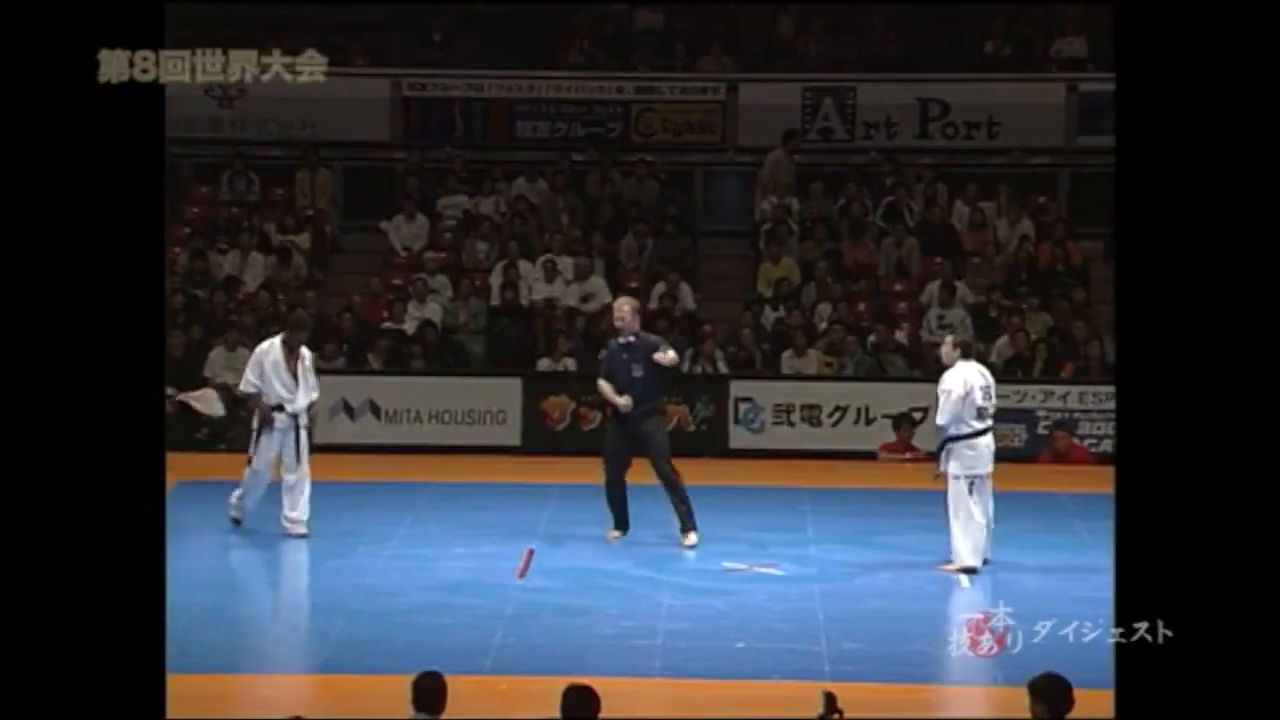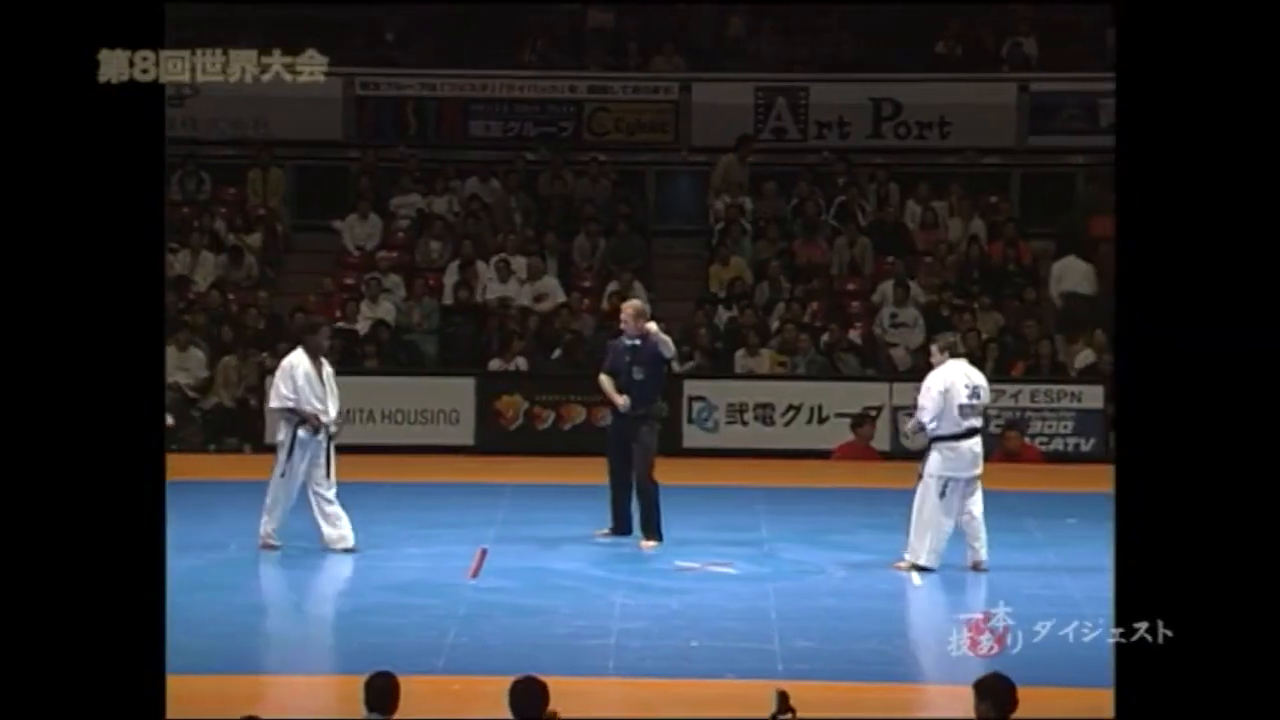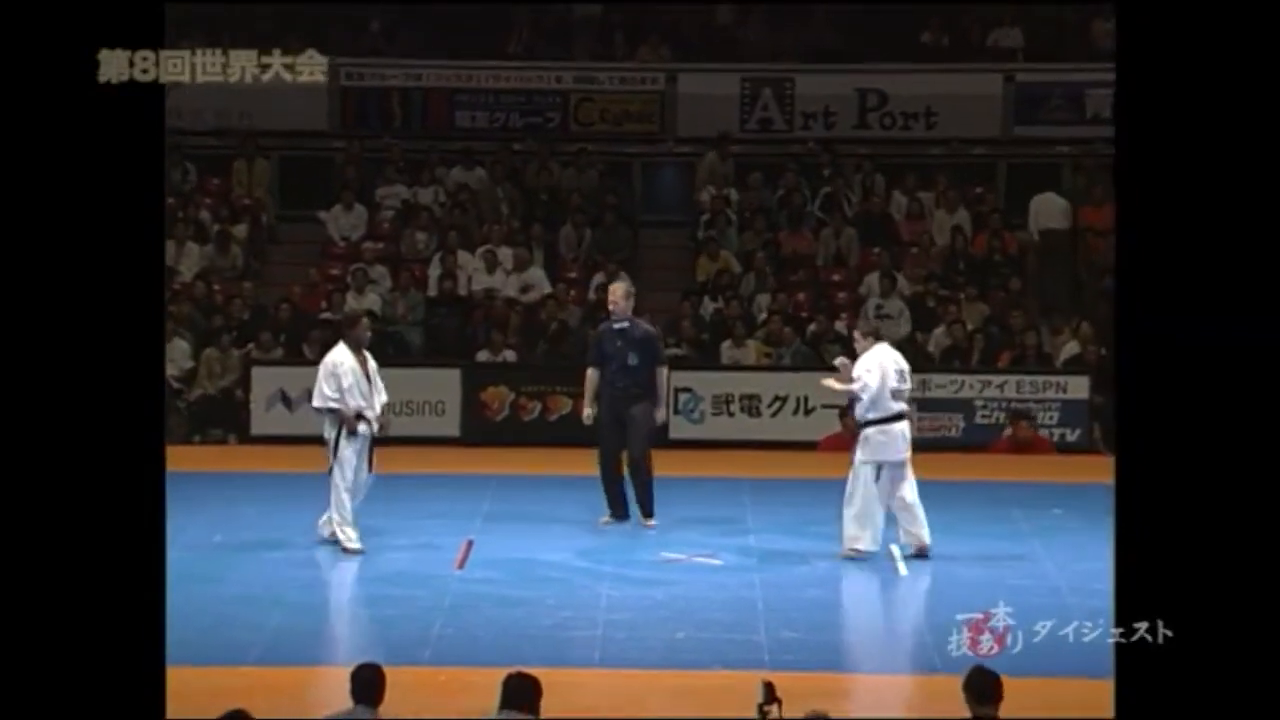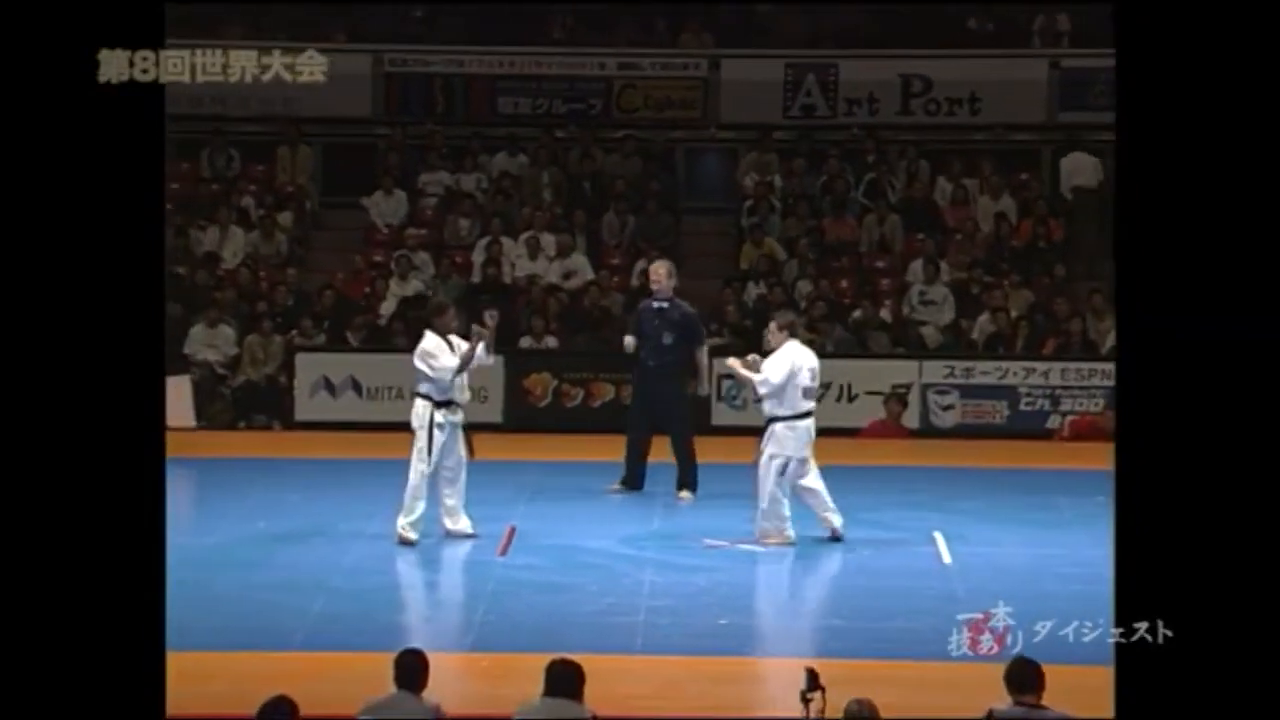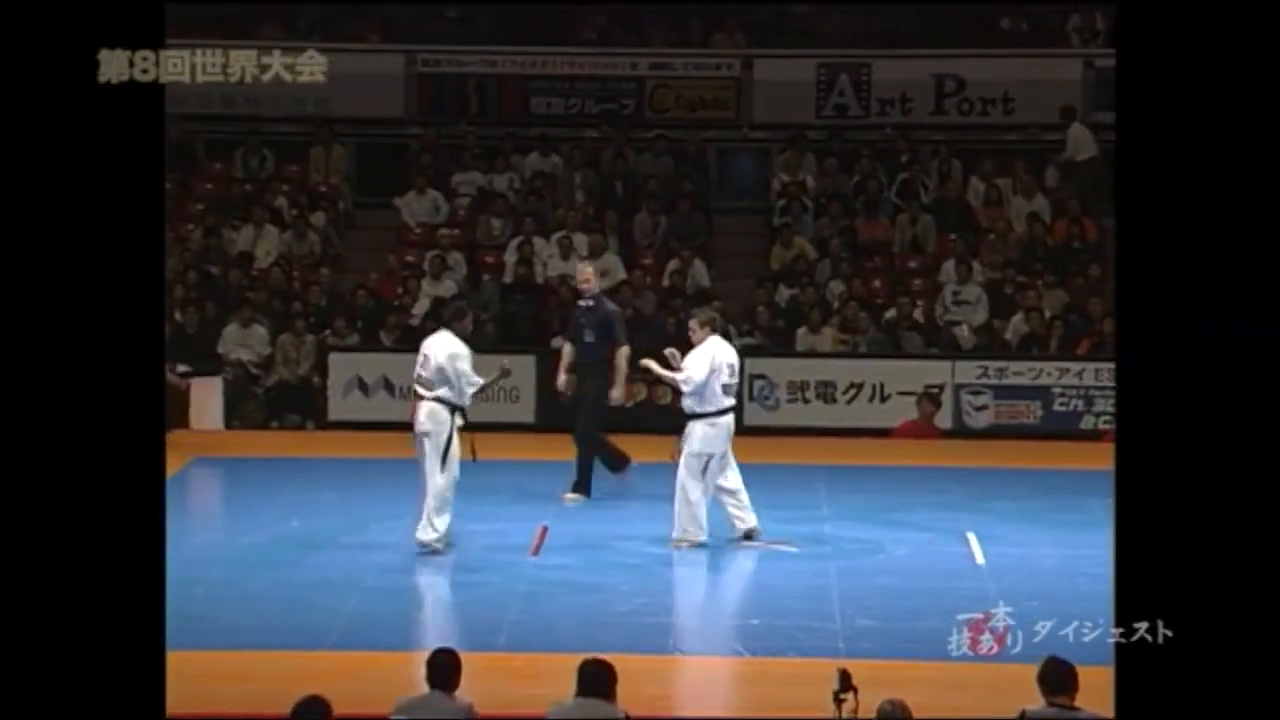
dt=1s
person 1, frame 1
left shoulder: (650, 343)
right shoulder: (612, 347)
left elbow: (672, 356)
right elbow: (602, 380)
left wrist: (668, 357)
right wrist: (615, 400)
left hip: (649, 416)
right hip: (620, 418)
left knee: (665, 470)
right knee: (613, 474)
left ankle: (688, 528)
right ankle: (620, 525)
person 1, frame 2
left shoulder: (654, 345)
right shoulder: (618, 345)
left elbow: (670, 351)
right elbow: (604, 375)
left wrist: (657, 333)
right wrist: (615, 397)
left hip: (645, 419)
right hip: (621, 417)
left knee: (643, 475)
right knee: (618, 474)
left ankle: (652, 534)
right ankle: (620, 525)
person 1, frame 3
left shoulder: (646, 333)
right shoulder: (603, 332)
left elbow: (660, 369)
right elbow: (593, 369)
left wrist: (661, 405)
right wrist: (587, 403)
left hip: (639, 403)
right hip: (609, 402)
left knee: (639, 457)
right knee: (608, 458)
left ankle: (647, 514)
right ankle: (618, 511)
person 1, frame 4
left shoulder: (685, 312)
right shoulder: (644, 308)
left elbow: (700, 348)
right elbow: (631, 339)
left wrist: (703, 381)
right wrist: (629, 341)
left hip: (673, 380)
right hip: (645, 377)
left knee: (680, 433)
right knee: (637, 430)
left ankle: (687, 485)
right ankle: (632, 480)
person 1, frame 5
left shoulder: (609, 311)
right shoulder: (579, 309)
left elbow: (623, 348)
right elbow: (570, 342)
left wrist: (619, 385)
right wrist: (562, 370)
left hip: (599, 380)
right hip: (581, 378)
left knee: (586, 431)
right knee: (587, 432)
left ankle: (581, 488)
right ankle: (619, 462)
person 2, frame 1
left shoulder: (306, 355)
right shoulder: (265, 351)
left elbow: (311, 388)
right elbow: (251, 385)
left wrist: (310, 411)
right wrist: (263, 410)
left hip: (296, 420)
right hip: (272, 419)
left knee: (297, 472)
right knee: (259, 468)
left ankle: (295, 523)
right ankle: (238, 505)
person 2, frame 2
left shoulder: (323, 365)
right shoulder: (291, 363)
right elbow: (281, 401)
left wrist: (333, 417)
right wrist: (307, 417)
left hip: (321, 433)
right hip: (298, 433)
left knee: (325, 487)
right knee: (285, 484)
left ankle: (340, 537)
right ankle: (267, 534)
person 2, frame 3
left shoulder: (367, 358)
right shoulder: (334, 359)
left elbow: (376, 391)
right elbow: (324, 398)
left wrist: (381, 416)
right wrist: (346, 419)
left hip: (366, 427)
right hip: (344, 430)
left knee: (361, 482)
right knee: (343, 484)
left ankle: (331, 527)
right ankle: (347, 537)
person 2, frame 4
left shoulder: (453, 341)
right shoulder: (429, 346)
left elbow: (484, 359)
right elbow: (453, 371)
left wrist: (489, 331)
right wrist: (473, 346)
left hip: (450, 414)
right hip: (431, 415)
left knee: (454, 469)
right knee: (422, 470)
left ankle: (455, 522)
right ankle: (406, 526)
person 2, frame 5
left shoulder: (430, 341)
right shoulder: (456, 349)
left elbow: (420, 378)
right elbow: (469, 386)
right wrist: (499, 376)
left hip: (426, 411)
right hip: (441, 415)
left knee: (433, 473)
right knee: (442, 476)
left ankle: (431, 529)
right ankle: (430, 534)
person 3, frame 1
left shoulder: (955, 376)
right shoulder: (982, 372)
left elbow: (946, 418)
left wrist: (942, 436)
left hip: (964, 447)
right hip: (982, 442)
left knee: (965, 506)
right knee: (980, 504)
left ankle: (967, 559)
right ankle: (978, 552)
person 3, frame 2
left shoulder: (939, 376)
right shoulder: (978, 376)
left elbow: (925, 415)
left wrist: (913, 426)
left hip: (947, 450)
right hip: (972, 446)
left knee: (931, 505)
right knee: (971, 506)
left ankle: (920, 557)
right ankle: (978, 558)
person 3, frame 3
left shoulder: (871, 359)
right shoulder: (897, 358)
left elbow: (866, 391)
left wrist: (838, 386)
right wrist: (850, 374)
left hip: (878, 433)
right hip: (899, 428)
left knee: (864, 490)
right knee: (903, 488)
left ankle: (860, 544)
right ankle: (920, 541)
person 3, frame 4
left shoulder: (785, 355)
right shoulder: (808, 354)
left elbow: (767, 384)
left wrist: (740, 369)
right wrist: (760, 366)
left hip: (785, 427)
right hip: (801, 423)
left knee: (770, 481)
right knee: (805, 477)
left ankle: (778, 531)
right ankle: (833, 524)
person 3, frame 5
left shoulder: (706, 352)
right shoulder: (726, 350)
left elbow: (688, 382)
left wrist: (657, 369)
right wrist: (679, 363)
left hip: (707, 424)
right hip: (721, 421)
left knee: (690, 477)
right knee: (725, 475)
left ankle: (690, 534)
right ankle: (747, 524)
